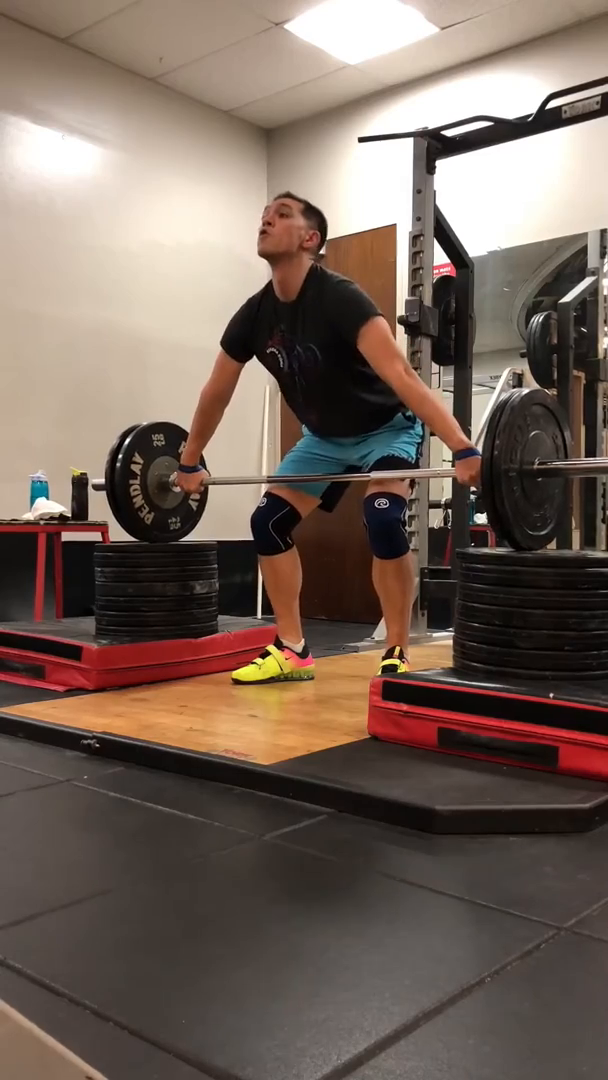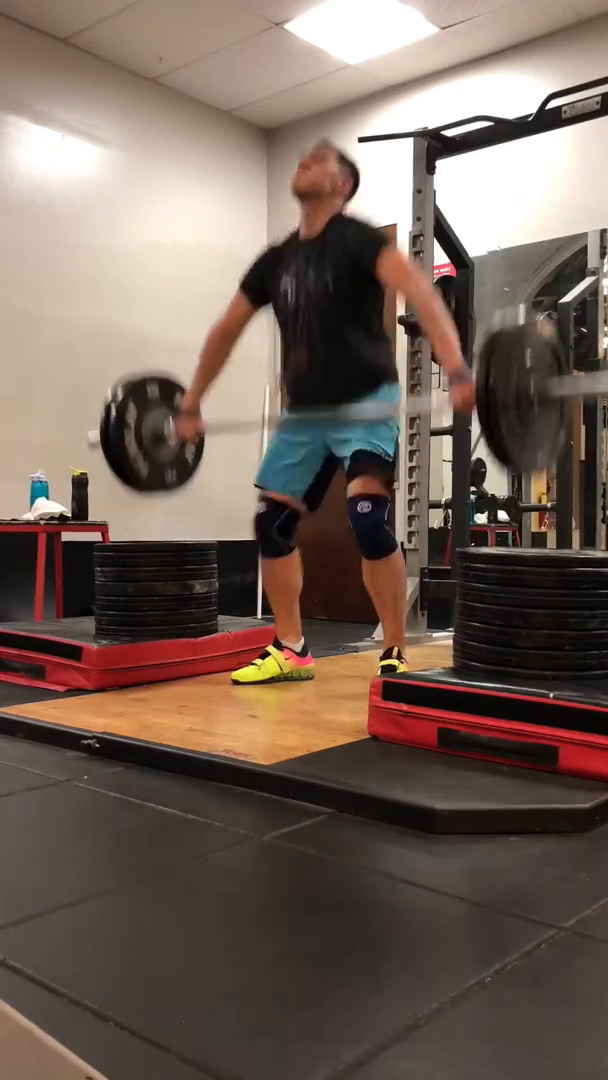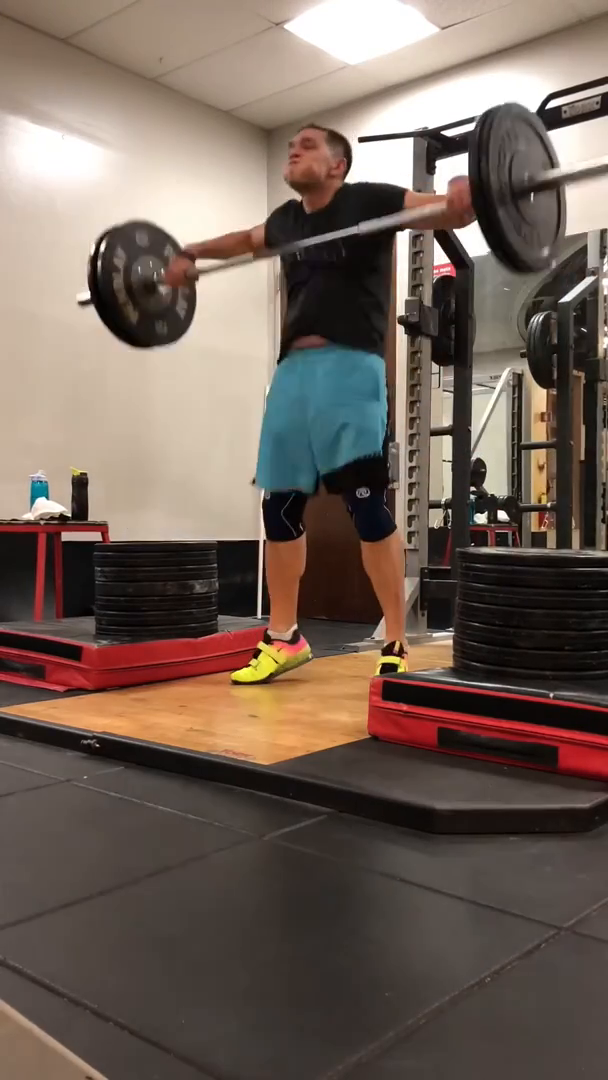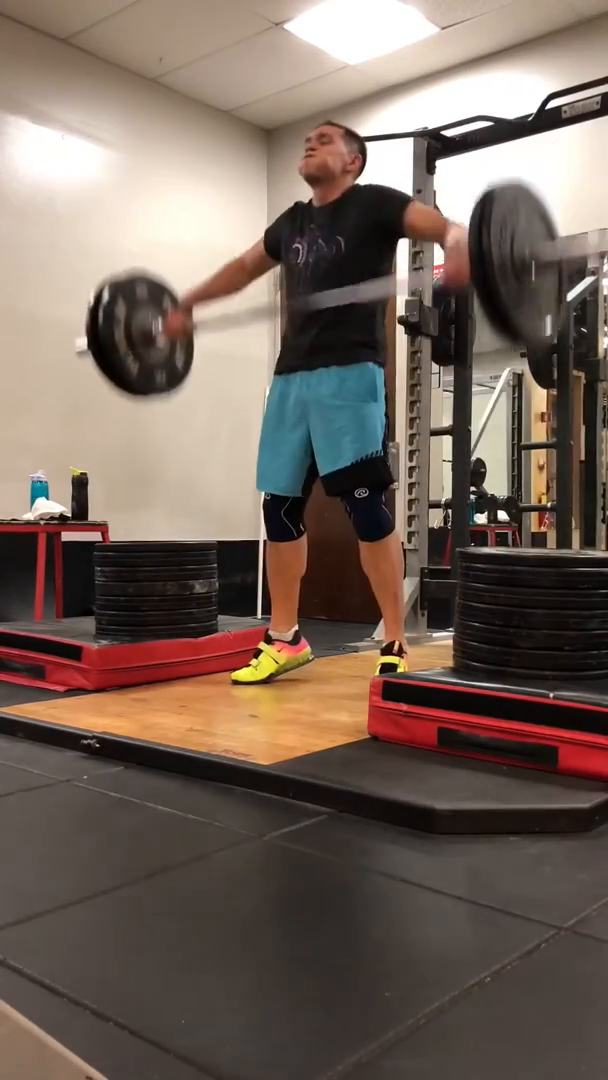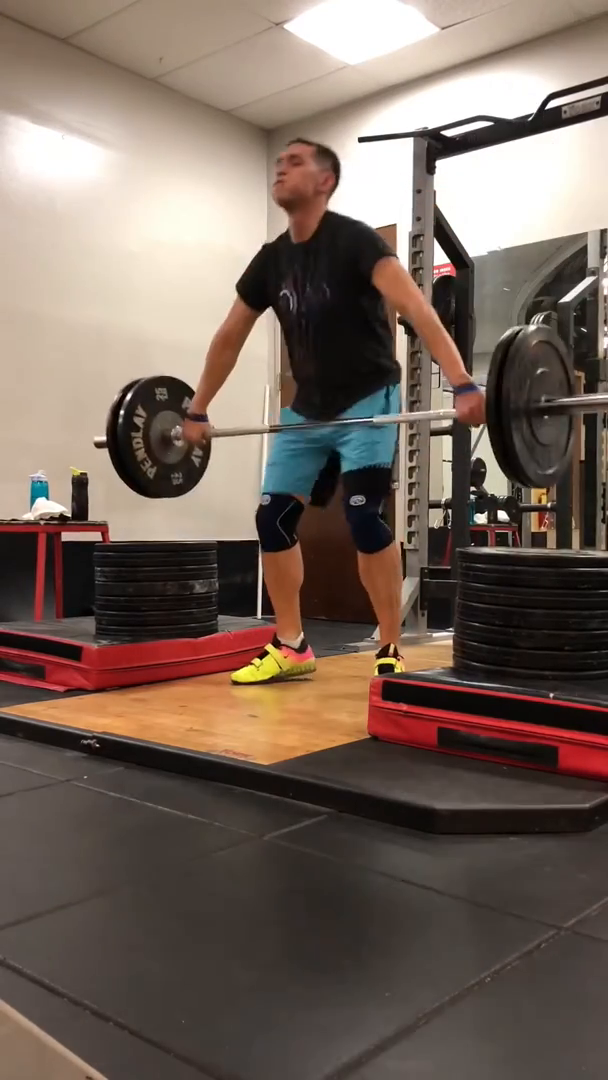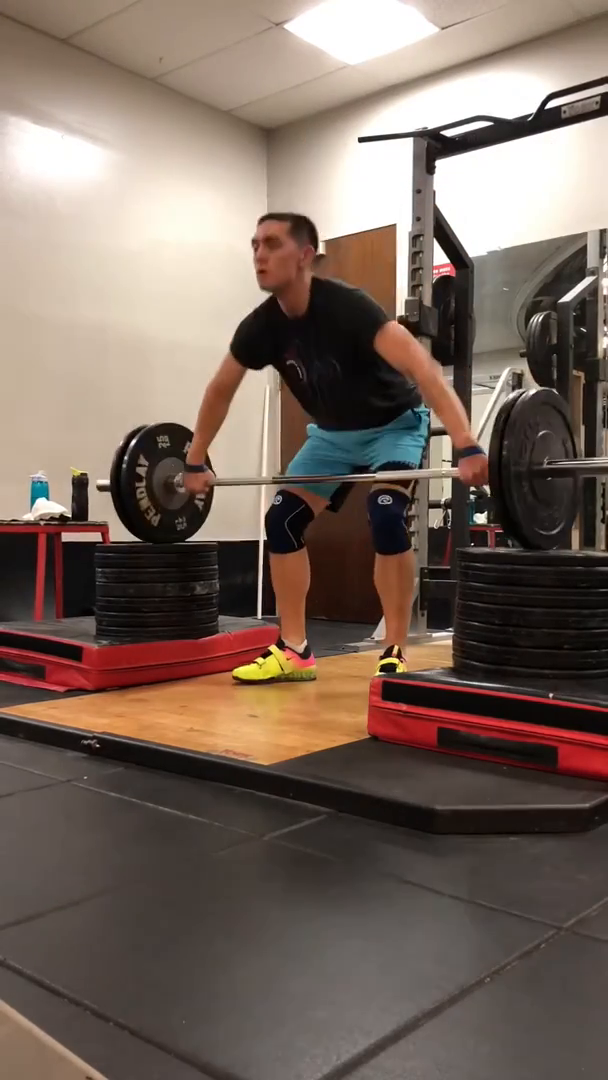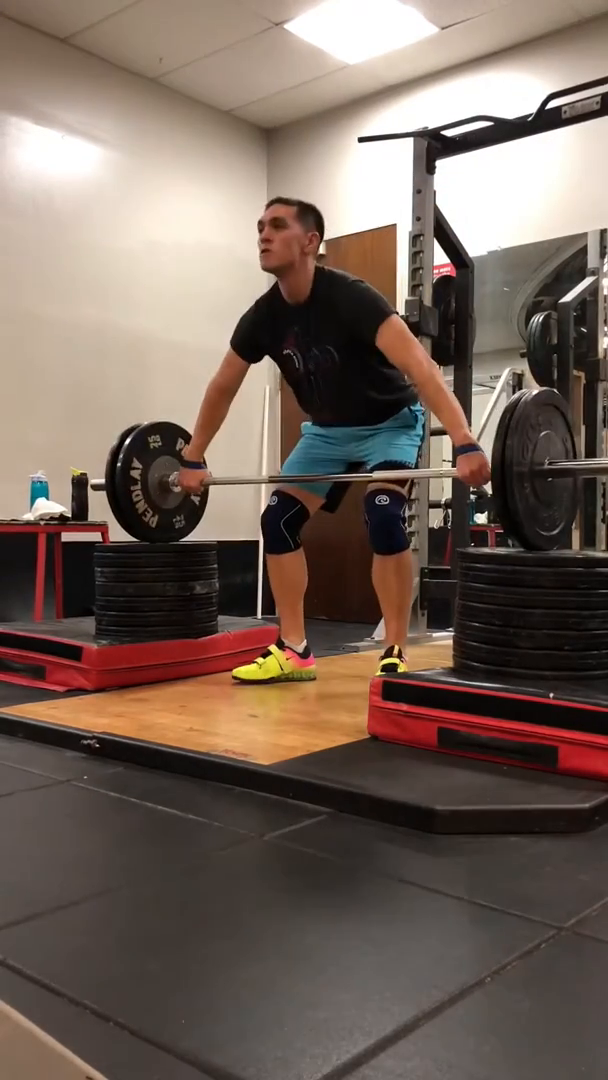
dt=0.3s
person 1, frame 1
left shoulder: (339, 298)
right shoulder: (254, 316)
left elbow: (399, 374)
right elbow: (216, 393)
left wrist: (463, 451)
right wrist: (189, 462)
left hip: (385, 428)
right hip: (323, 436)
left knee: (383, 520)
right knee: (268, 520)
left ankle: (397, 657)
right ankle: (291, 650)
person 1, frame 2
left shoulder: (358, 238)
right shoulder: (276, 257)
left elbow: (421, 294)
right elbow: (226, 331)
left wrist: (457, 373)
right wrist: (190, 406)
left hip: (364, 402)
right hip: (304, 411)
left knee: (367, 516)
right knee: (271, 521)
left ankle: (394, 655)
right ankle: (291, 649)
person 1, frame 3
left shoulder: (366, 202)
right shoulder: (287, 219)
left elbow: (450, 212)
right elbow: (246, 238)
left wrist: (462, 199)
right wrist: (188, 255)
left hip: (350, 367)
right hip: (294, 371)
left knee: (365, 500)
right knee: (279, 503)
left ankle: (395, 648)
right ankle: (284, 637)
person 1, frame 4
left shoulder: (373, 203)
right shoulder: (293, 220)
left elbow: (443, 227)
right elbow: (243, 268)
left wrist: (457, 250)
right wrist: (186, 304)
left hip: (349, 376)
right hip: (293, 377)
left knee: (365, 504)
right knee: (279, 507)
left ankle: (395, 649)
right ankle: (285, 639)
person 1, frame 5
left shoulder: (353, 239)
right shoulder: (269, 260)
left elbow: (414, 307)
right elbow: (229, 339)
left wrist: (462, 384)
right wrist: (198, 410)
left hip: (366, 402)
right hip: (307, 409)
left knee: (363, 514)
right knee: (273, 515)
left ankle: (391, 654)
right ankle: (290, 647)
person 1, frame 6
left shoulder: (346, 307)
right shoulder: (261, 326)
left elbow: (423, 369)
right elbow: (220, 391)
left wrist: (467, 447)
right wrist: (196, 462)
left hip: (393, 424)
right hip: (332, 432)
left knee: (385, 517)
right knee: (282, 519)
left ankle: (395, 657)
right ankle: (293, 652)
person 1, frame 7
left shoulder: (350, 297)
right shoulder: (262, 317)
left elbow: (421, 367)
right elbow: (222, 389)
left wrist: (465, 444)
right wrist: (193, 459)
left hip: (388, 422)
right hip: (326, 428)
left knee: (383, 516)
right knee: (278, 518)
left ankle: (395, 656)
right ankle: (293, 651)
